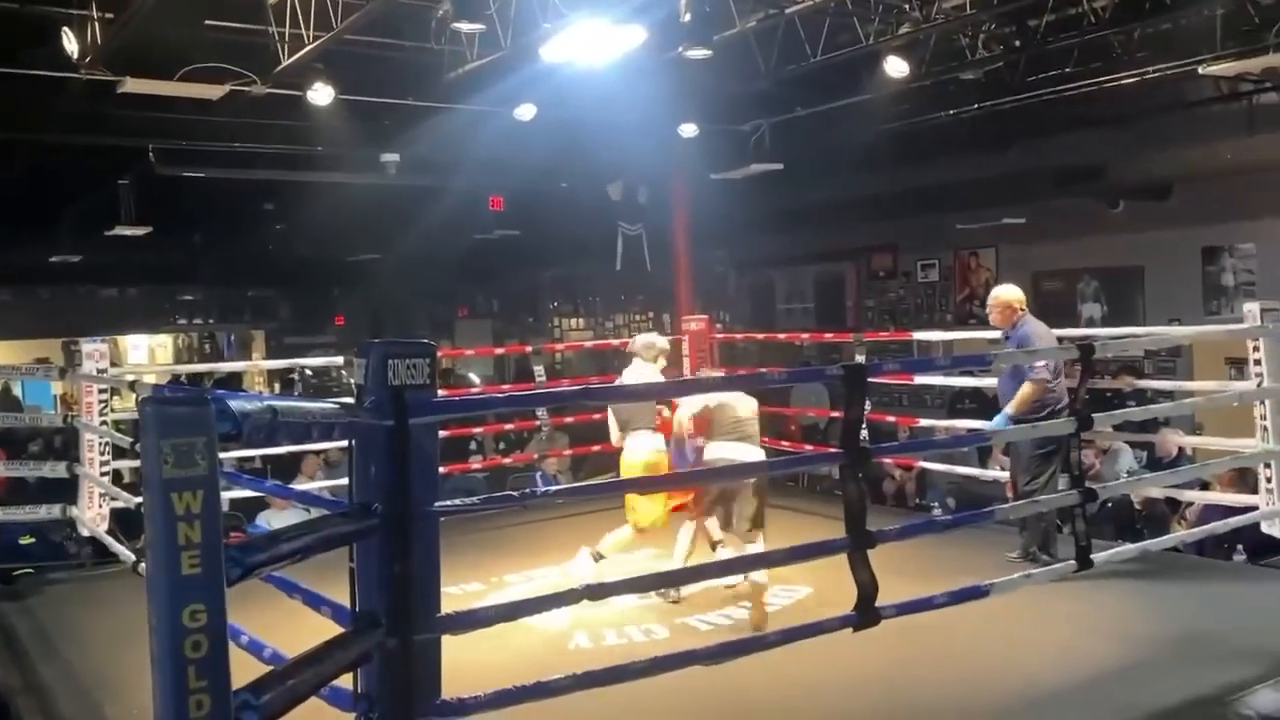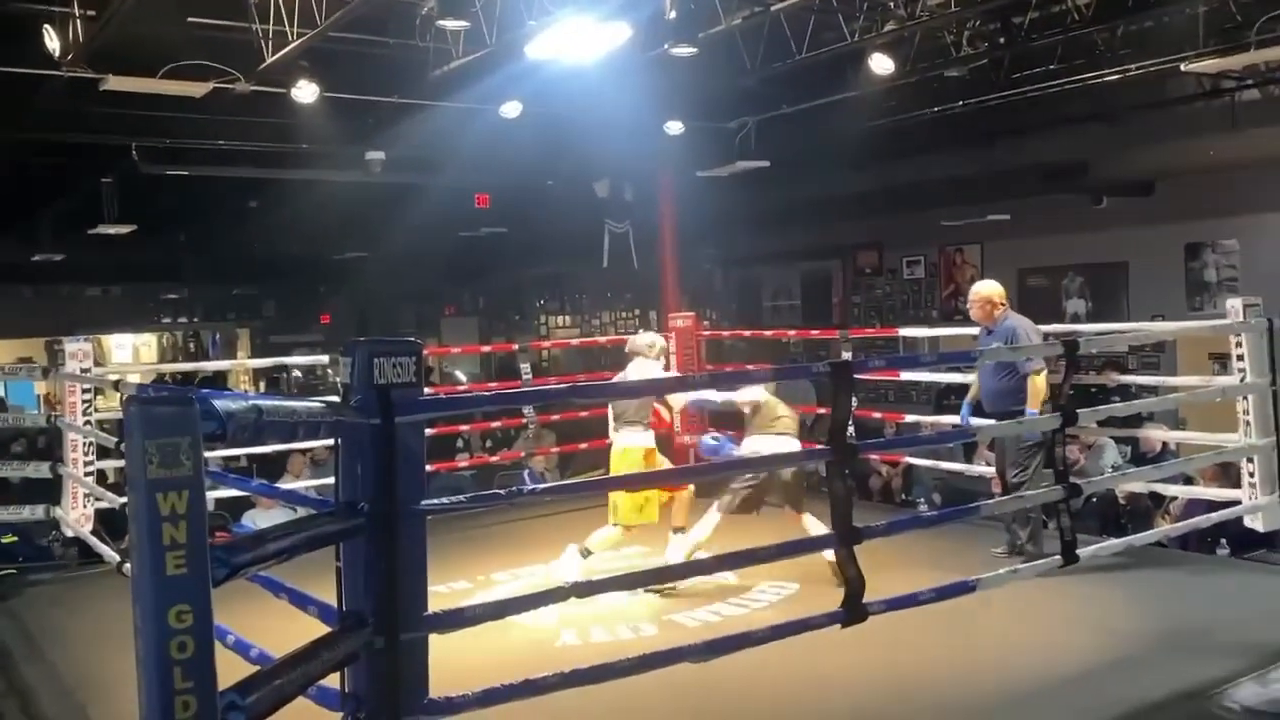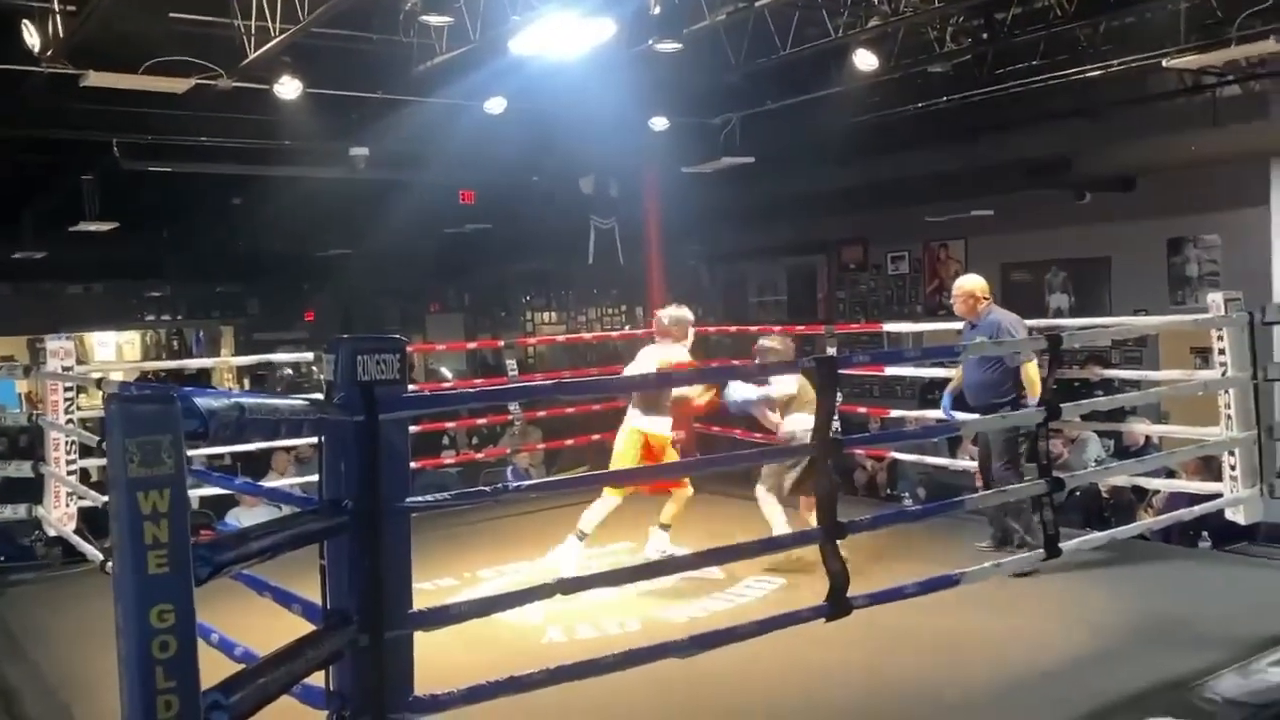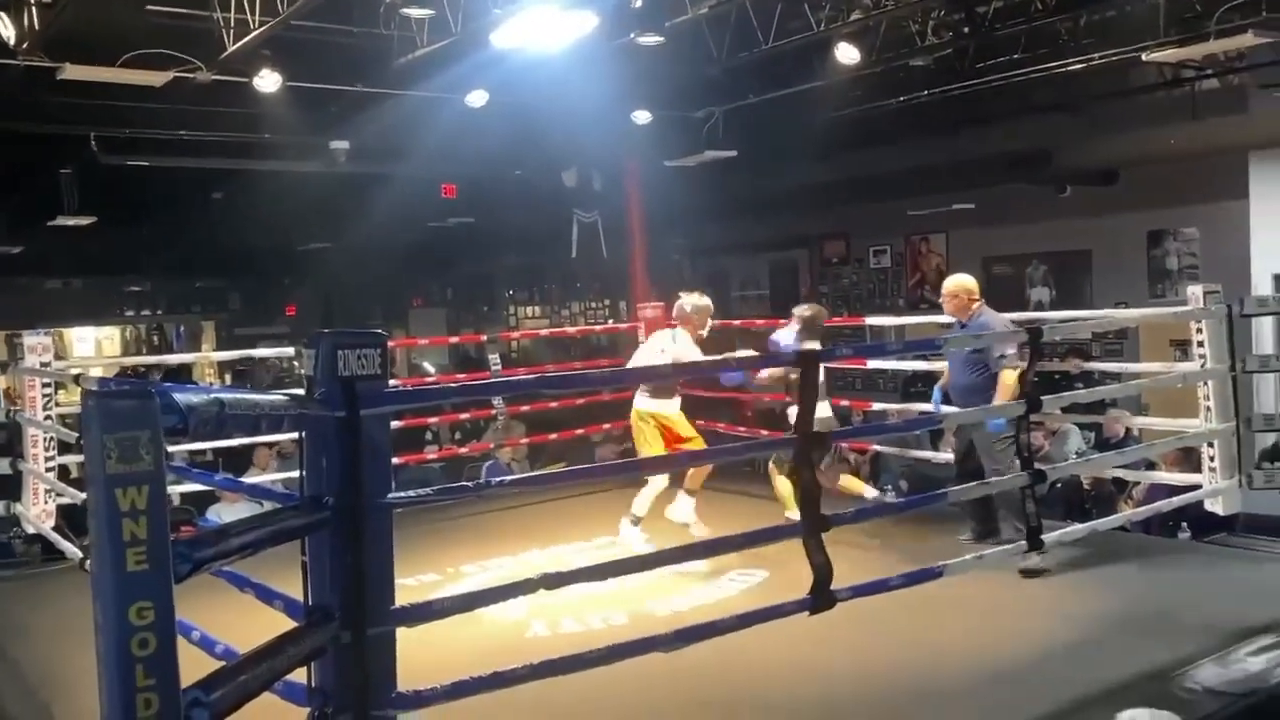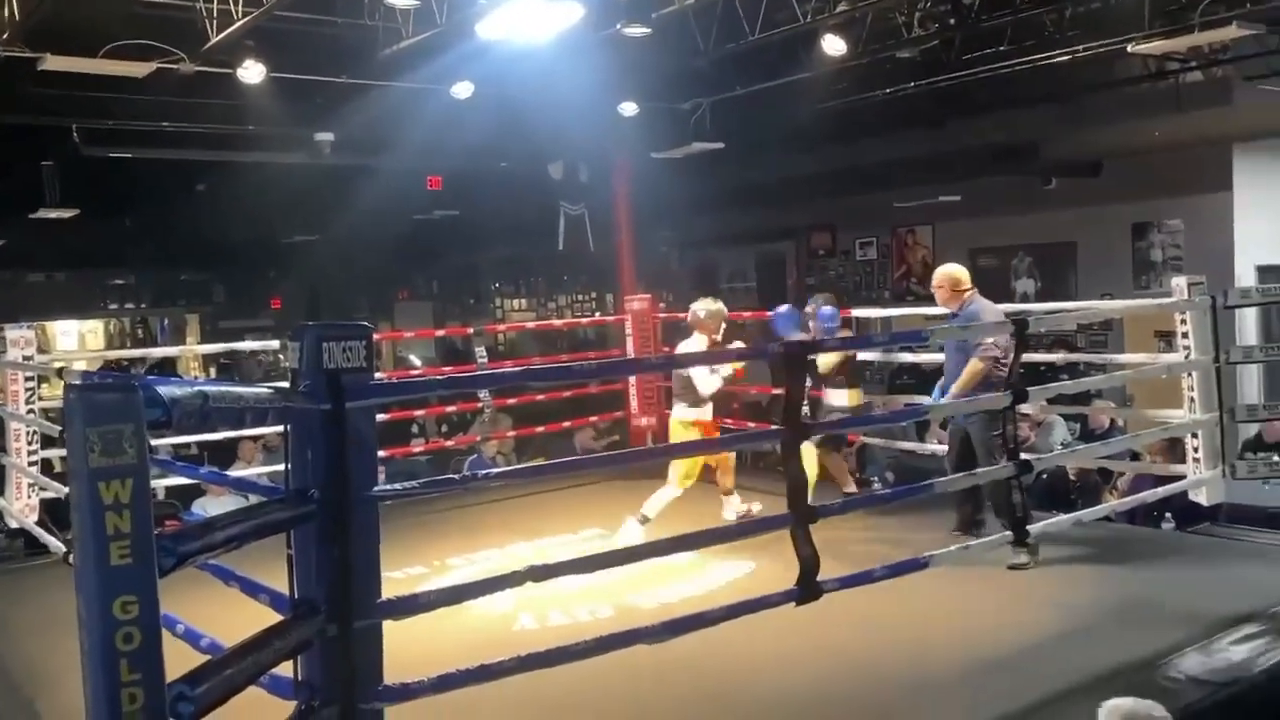
dt=0.2s
person 1, frame 1
left shoulder: (1032, 334)
right shoulder: (1012, 334)
left elbow: (1037, 382)
left wrist: (1006, 415)
right wrist: (1007, 415)
left hip: (1041, 424)
right hip: (1022, 424)
left knee: (1036, 490)
right knee: (1021, 487)
left ankle: (1044, 559)
right ankle: (1031, 546)
person 1, frame 2
left shoulder: (1017, 328)
right shoulder: (986, 332)
left elbow: (1036, 373)
left wrist: (1034, 413)
right wrist: (969, 401)
left hip: (1024, 419)
right hip: (1002, 419)
left knee: (1022, 483)
right knee: (1007, 481)
left ankle: (1030, 551)
right ankle: (1017, 540)
person 1, frame 3
left shoulder: (1002, 322)
right shoulder: (970, 326)
left elbow: (1027, 364)
left wrist: (1033, 405)
right wrist: (949, 392)
left hip: (1007, 412)
right hip: (985, 413)
left knee: (1009, 476)
right knee: (990, 476)
left ankle: (1025, 543)
right ankle: (1003, 536)
person 1, frame 4
left shoulder: (992, 324)
right shoulder: (960, 325)
left elbow: (1008, 370)
left wrist: (998, 409)
right wrist: (939, 387)
left hip: (991, 416)
left knee: (1002, 476)
right knee: (968, 473)
right ankle: (984, 529)
person 1, frame 5
left shoulder: (981, 313)
right shoulder: (960, 314)
left elbow: (983, 360)
left wrist: (951, 393)
right wrist: (943, 385)
left hip: (988, 406)
right knee: (957, 463)
left ankle: (1023, 542)
right ankle: (970, 522)
person 2, frame 1
left shoulder: (617, 387)
right shoulder: (641, 370)
left elbow: (616, 439)
left hip: (653, 454)
right hip: (644, 457)
right knee: (640, 525)
right ankle: (586, 562)
person 2, frame 2
left shoulder: (619, 380)
right shoulder: (650, 370)
left elbow: (613, 428)
right elbow: (677, 402)
left hip: (644, 449)
right hip: (632, 451)
left knee: (684, 490)
right knee: (624, 523)
left ankle: (677, 549)
right ankle: (574, 558)
person 2, frame 3
left shoulder: (677, 356)
right shoulder: (652, 354)
right elbow: (630, 379)
right wrist: (666, 366)
left hip: (660, 435)
right hip: (639, 433)
left knee: (683, 490)
right knee: (613, 496)
left ankle: (658, 544)
right ankle: (572, 546)
person 2, frame 4
left shoulder: (688, 344)
right shoulder: (660, 339)
right elbow: (632, 370)
right wrist: (661, 362)
left hip: (669, 413)
right hip: (648, 414)
left knee: (703, 461)
right knee: (659, 481)
left ankle: (682, 508)
right ankle: (631, 530)
person 2, frame 5
left shoulder: (701, 347)
right shoulder: (690, 350)
right elbow: (706, 389)
right wrist: (728, 367)
left hip: (702, 420)
right hip: (686, 422)
left knee: (727, 458)
right knee: (676, 485)
left ankle: (732, 507)
right ankle: (634, 528)
person 3, frame 1
left shoulder: (715, 396)
right shoulder: (749, 402)
left elbow: (684, 410)
left wrist: (680, 434)
left hip: (719, 464)
left knee: (695, 519)
right knee: (753, 536)
left ankle: (673, 584)
right ankle: (757, 588)
person 3, frame 2
left shoulder: (757, 394)
right shoulder: (787, 412)
left elbow: (735, 397)
left wrist: (696, 397)
right wrist: (734, 450)
left knee: (718, 513)
right knee: (800, 514)
right ankle: (834, 559)
person 3, frame 3
left shoulder: (784, 375)
left elbow: (784, 391)
right elbow: (778, 425)
left wrist: (754, 396)
right wrist: (756, 408)
left hip: (801, 438)
left knee: (764, 490)
right knee: (807, 501)
person 3, frame 4
left shoulder: (810, 350)
right shoulder: (794, 349)
right elbow: (764, 377)
left hip: (815, 425)
right hip: (821, 423)
left knee: (776, 467)
right knee: (831, 477)
person 3, frame 5
left shoulder: (844, 338)
right shoulder: (826, 337)
left elbow: (824, 367)
left wrist: (823, 334)
left hip: (845, 408)
right hip: (831, 405)
left knee: (807, 446)
right knee: (829, 452)
right ankle: (851, 490)
